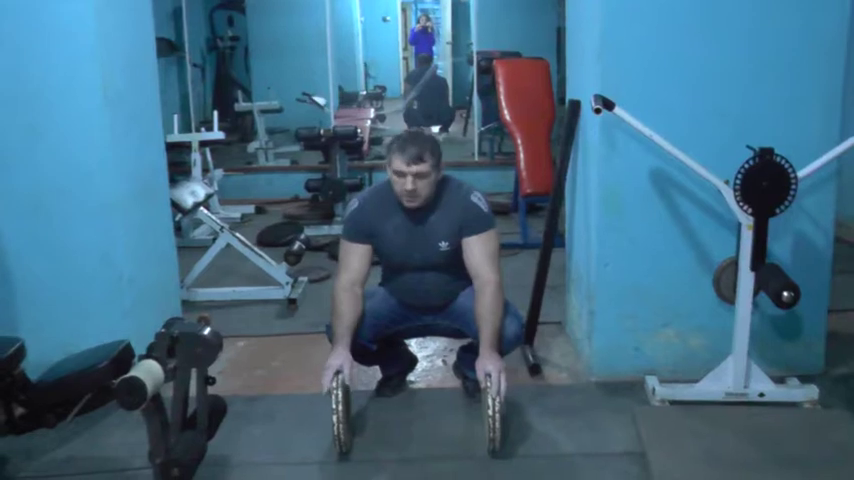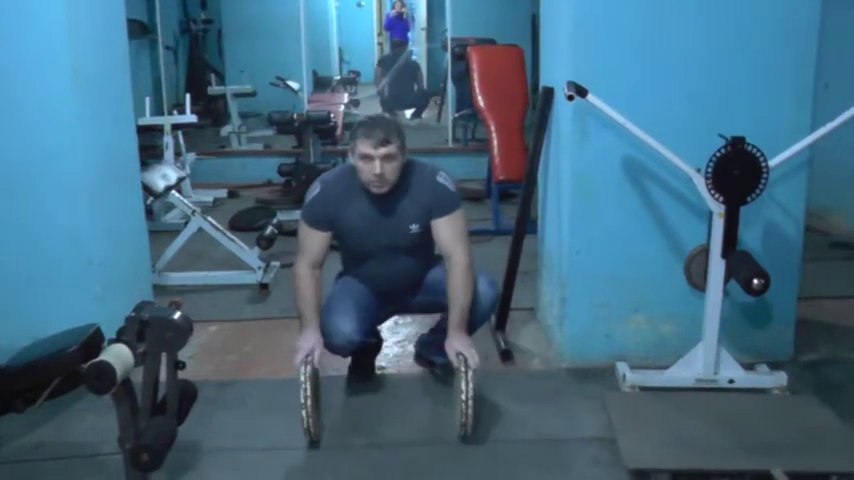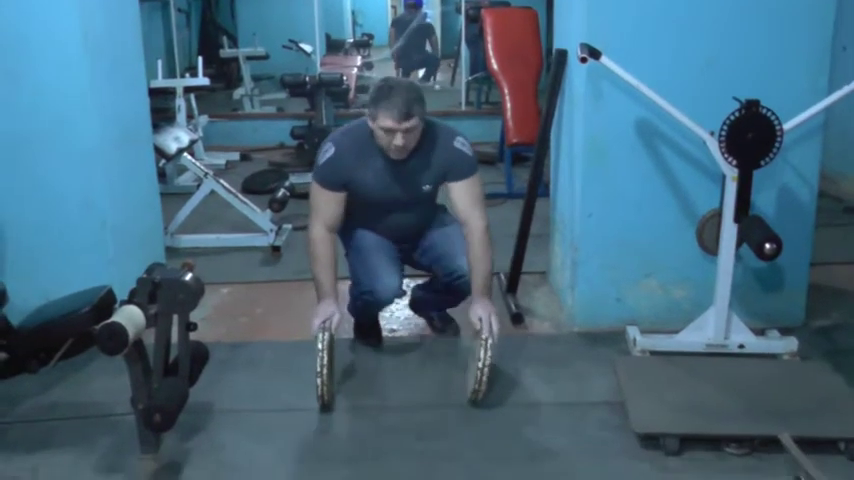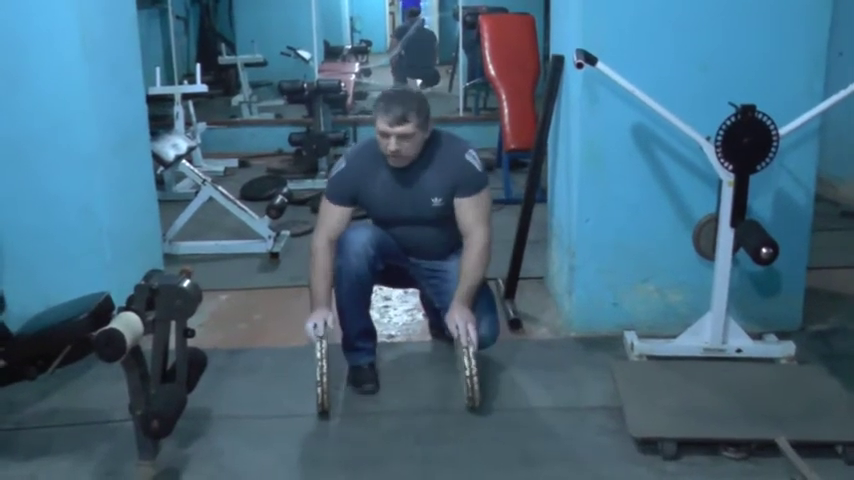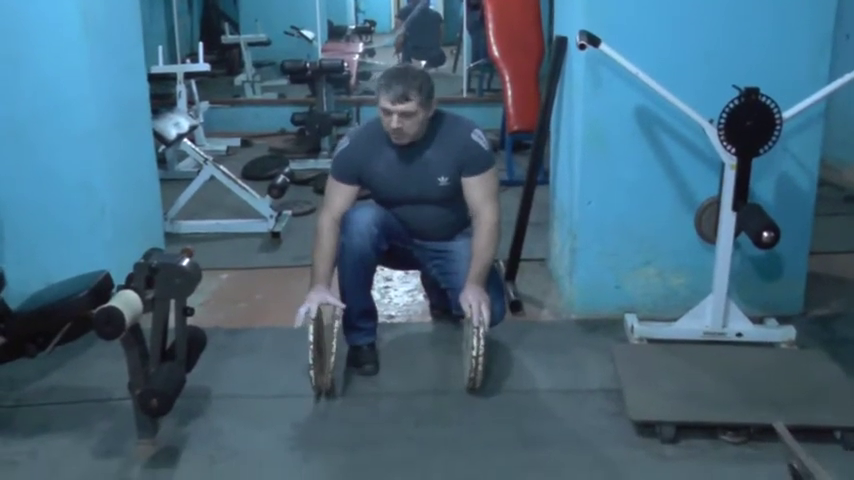
dt=1s
person 1, frame 1
left shoulder: (468, 203)
right shoulder: (364, 207)
left elbow: (487, 279)
right elbow: (349, 282)
left wrist: (488, 350)
right wrist: (340, 347)
left hip: (458, 298)
right hip: (397, 301)
left knee: (509, 331)
right knee: (344, 331)
left ankle: (468, 365)
right ankle: (396, 364)
person 1, frame 2
left shoulder: (434, 184)
right shoulder: (326, 192)
left elbow: (458, 258)
right elbow: (307, 265)
left wrist: (456, 331)
right wrist: (310, 328)
left hip: (423, 278)
right hip: (361, 284)
left knee: (484, 294)
right knee: (341, 336)
left ankle: (432, 351)
right ankle: (364, 353)
person 1, frame 3
left shoulder: (450, 146)
right shoulder: (340, 149)
left elbow: (475, 222)
right elbow: (322, 228)
left wrist: (481, 297)
right wrist: (327, 298)
left hip: (427, 227)
right hip: (368, 233)
left knee: (466, 269)
right knee: (383, 288)
left ankle: (428, 303)
right ankle: (364, 317)
person 1, frame 4
left shoulder: (460, 159)
right shoulder: (353, 166)
left elbow: (477, 237)
right elbow: (324, 238)
left wrist: (461, 303)
right wrist: (320, 306)
left hip: (446, 260)
right hip: (391, 257)
left knee: (481, 332)
right knee: (355, 241)
left ankle: (436, 304)
right ankle: (360, 356)
person 1, frame 5
left shoulder: (466, 139)
right shoulder: (357, 144)
left elbow: (486, 215)
right elbow: (330, 217)
left wrist: (475, 283)
right wrist: (319, 285)
left hip: (450, 241)
right hip: (394, 238)
left knee: (488, 310)
right knee: (359, 220)
left ankle: (438, 286)
right ankle: (360, 335)
